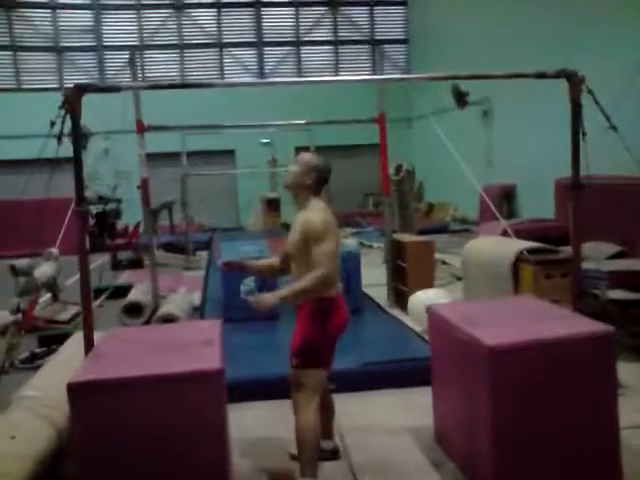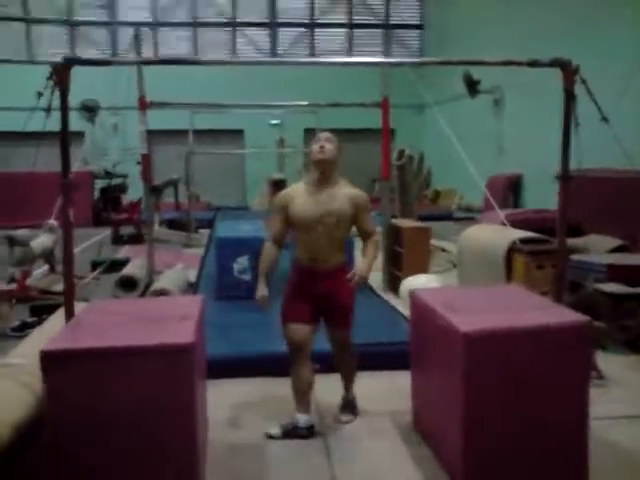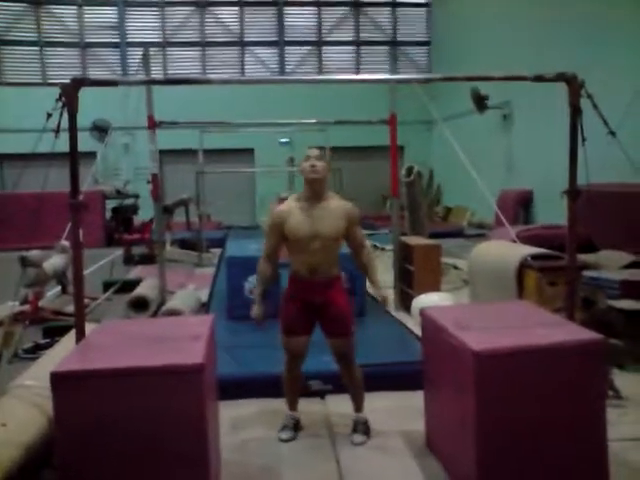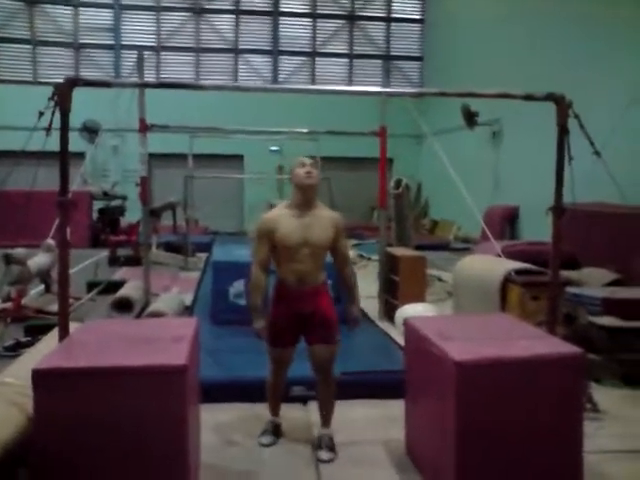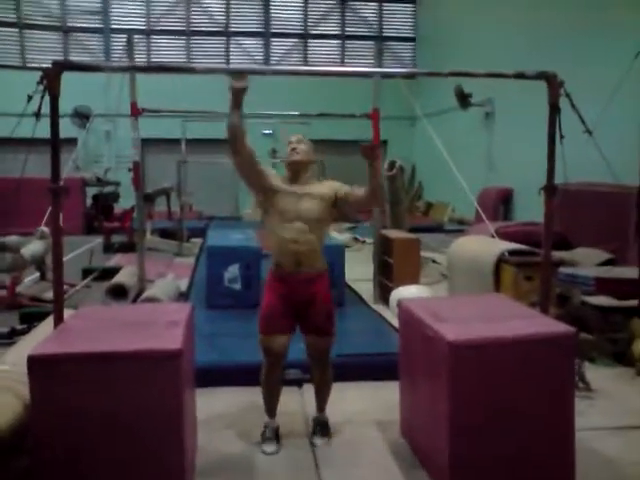
dt=0.7s
person 1, frame 1
left shoulder: (315, 220)
right shoulder: (306, 218)
left elbow: (326, 273)
right elbow: (284, 263)
left wrist: (278, 297)
right wrist: (243, 264)
left hip: (320, 310)
right hip: (313, 309)
left knee: (303, 393)
right knee: (315, 385)
right ankle: (326, 443)
person 1, frame 2
left shoulder: (354, 197)
right shoulder: (288, 197)
left elbow: (370, 236)
right elbow: (274, 242)
left wrist: (366, 264)
right wrist: (262, 280)
left hip: (337, 278)
right hip: (301, 278)
left knee: (341, 346)
right knee: (298, 348)
left ankle: (348, 396)
right ankle: (303, 420)
person 1, frame 3
left shoulder: (346, 210)
right shoulder: (282, 213)
left elbow: (361, 250)
right elbow: (268, 258)
left wrist: (376, 285)
right wrist: (257, 299)
left hip: (332, 288)
right hip: (297, 290)
left knee: (345, 357)
right knee: (293, 358)
left ankle: (359, 416)
right ankle: (292, 416)
person 1, frame 4
left shoulder: (333, 220)
right shoulder: (271, 220)
left elbow: (343, 263)
right elbow: (259, 268)
left wrist: (354, 301)
right wrist: (257, 312)
left hip: (319, 298)
right hip: (285, 298)
left knee: (324, 368)
right knee: (279, 366)
left ankle: (325, 433)
right ankle: (274, 421)
person 1, frame 5
left shoulder: (331, 191)
right shoulder: (268, 187)
left elbow: (371, 200)
right elbow: (238, 150)
left wrist: (372, 163)
right wrist: (236, 103)
left hip: (316, 284)
right hip: (280, 283)
left knee: (320, 356)
right knee: (273, 356)
left ankle: (320, 417)
right ankle: (270, 423)
